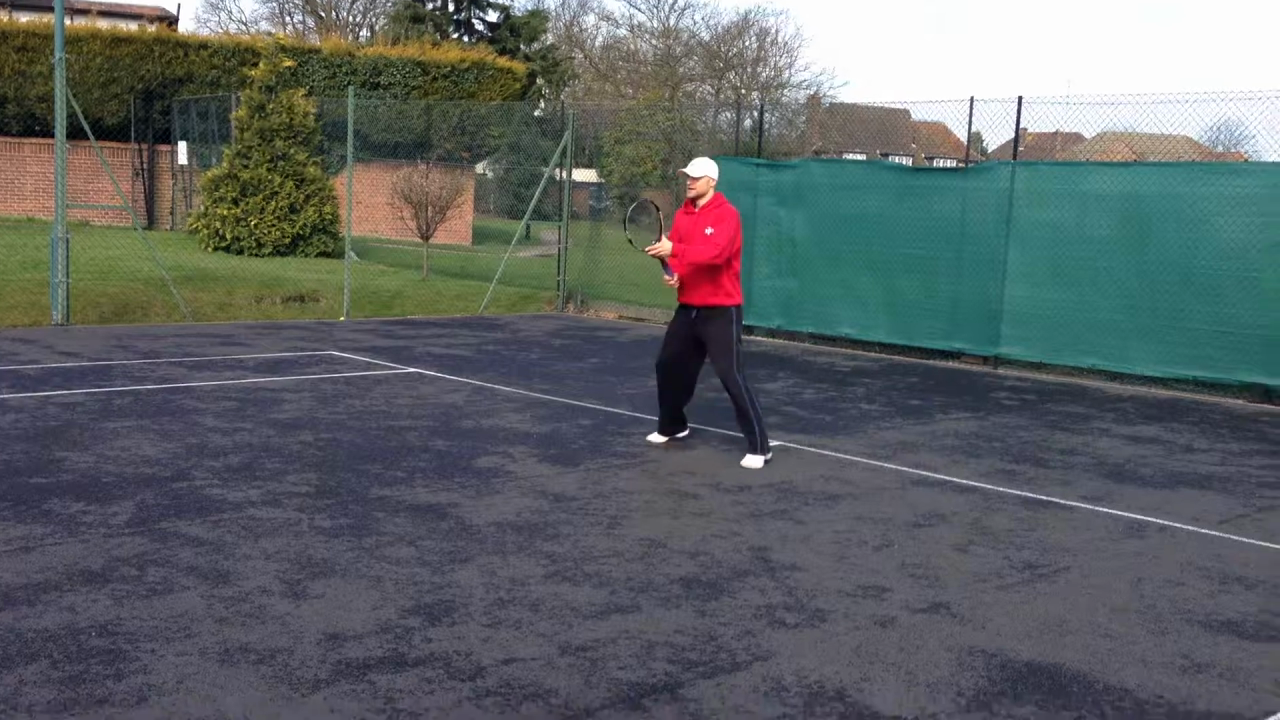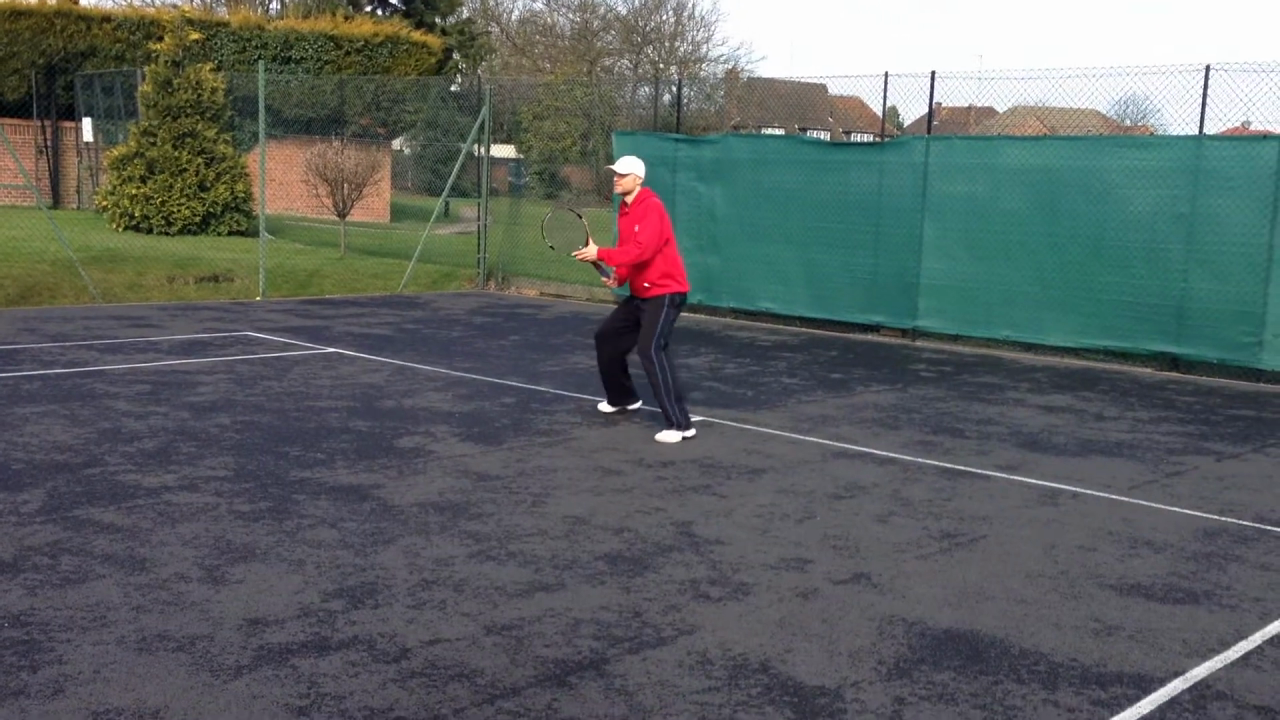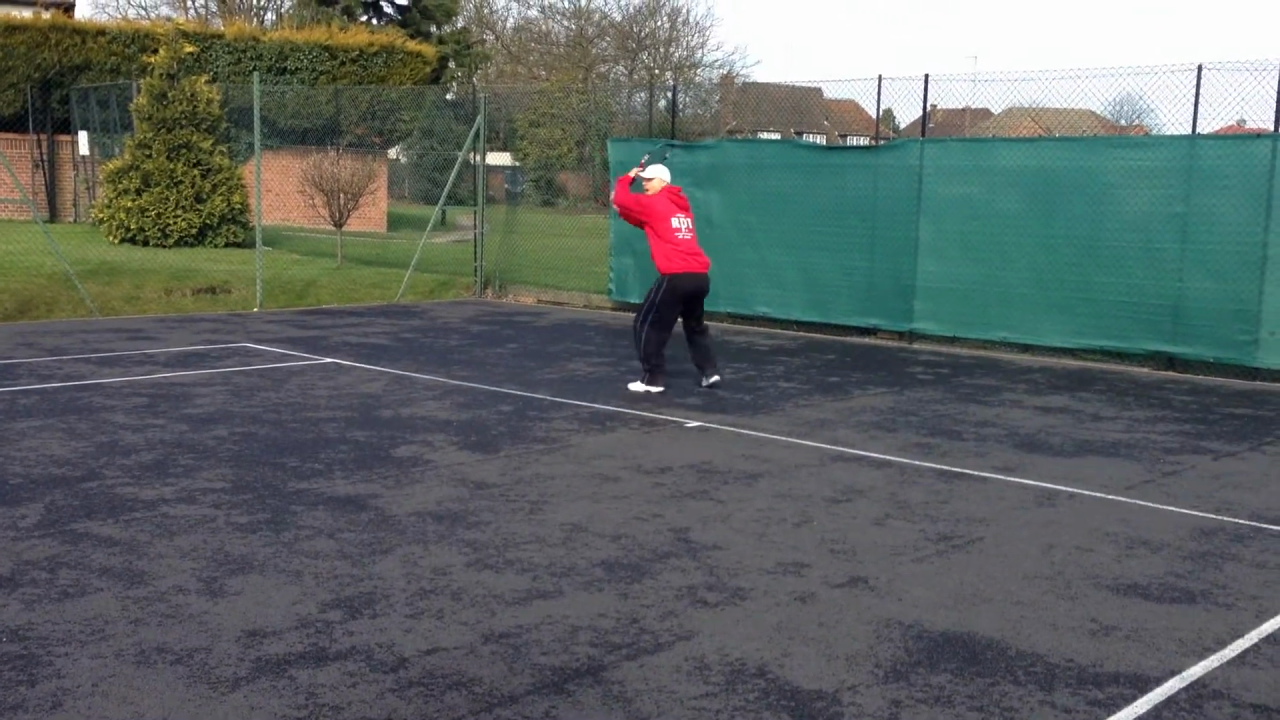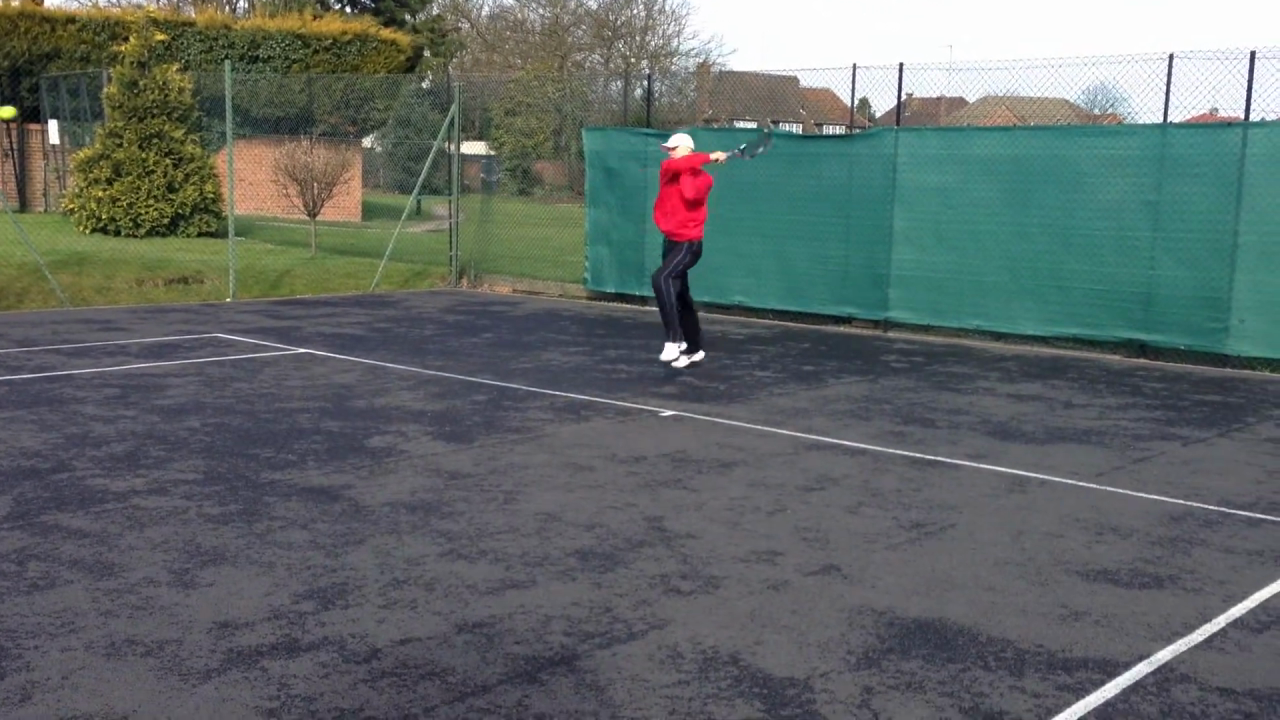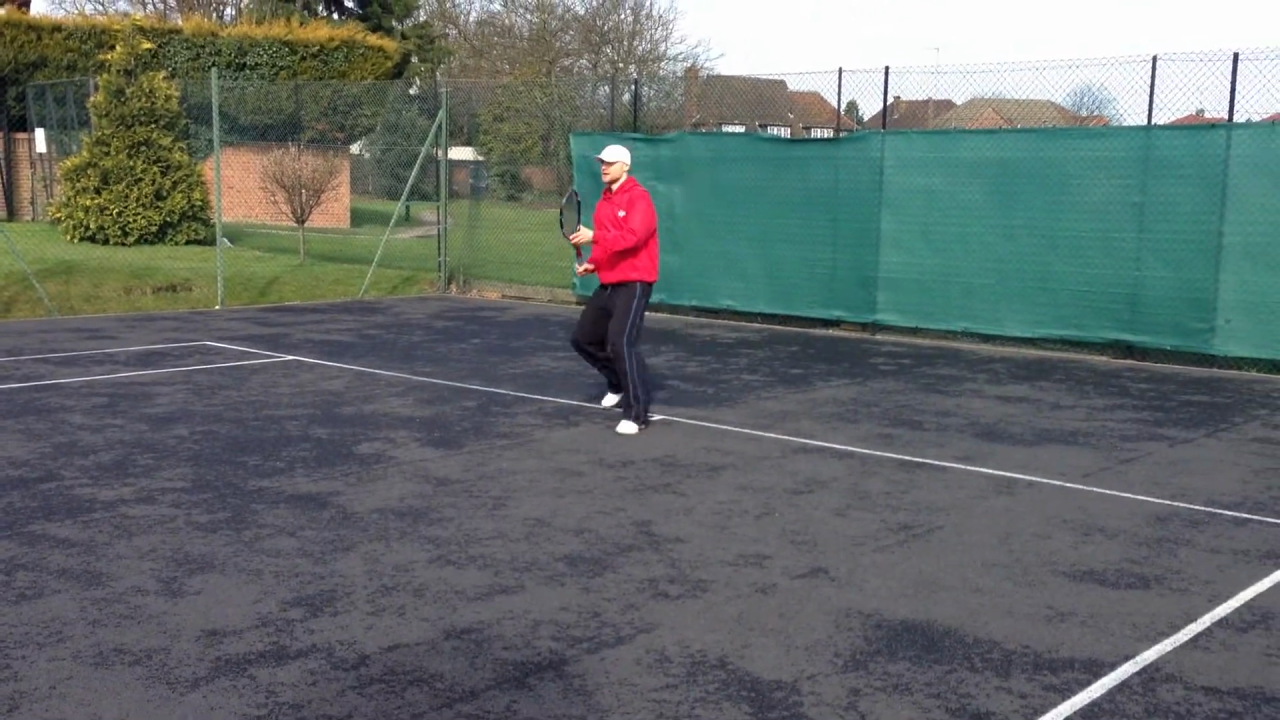
dt=1s
person 1, frame 1
left shoulder: (726, 214)
right shoulder: (683, 214)
left elbow: (716, 252)
right elbow: (675, 253)
left wrist: (673, 248)
right wrist: (673, 275)
left hip: (722, 308)
right hip: (689, 308)
left knee: (730, 373)
right knee: (668, 364)
left ankle: (758, 445)
right ankle: (672, 426)
person 1, frame 2
left shoulder: (652, 207)
right shoulder: (624, 211)
left elbow: (642, 251)
left wrist: (600, 255)
right wrist: (618, 277)
left hip: (665, 293)
right hip: (640, 294)
left knee: (652, 351)
right knee: (606, 337)
left ankle: (679, 424)
right ankle: (623, 397)
person 1, frame 3
left shoulder: (650, 203)
right shoulder: (682, 205)
left elbow: (621, 199)
left wrist: (626, 178)
right wrist: (624, 213)
left hip: (676, 277)
right hip: (700, 276)
left knee: (646, 326)
right knee: (694, 325)
left ankle: (652, 379)
right ankle: (710, 371)
person 1, frame 4
left shoulder: (703, 178)
right shoulder: (669, 166)
left elbow: (689, 194)
right elbow: (675, 164)
left wrist: (688, 168)
right wrist: (706, 158)
left hip: (688, 243)
right hip: (671, 241)
left knee: (661, 279)
right knee: (678, 294)
left ankle: (674, 339)
right ankle: (693, 348)
person 1, frame 5
left shoulder: (639, 198)
right shoulder: (603, 202)
left elbow: (632, 238)
left wrist: (594, 237)
right wrist: (592, 263)
left hip: (634, 285)
right hip: (607, 285)
left knee: (621, 342)
right knee: (583, 339)
left ankle: (635, 415)
right ankle: (620, 385)
